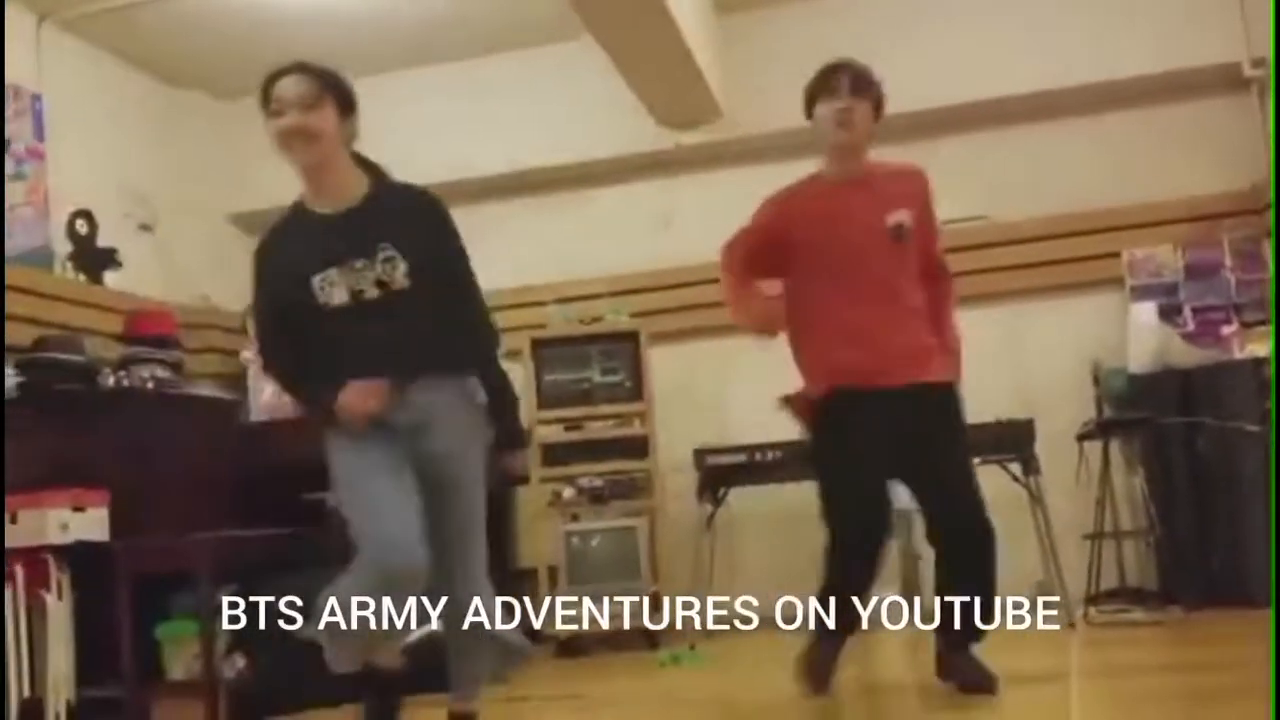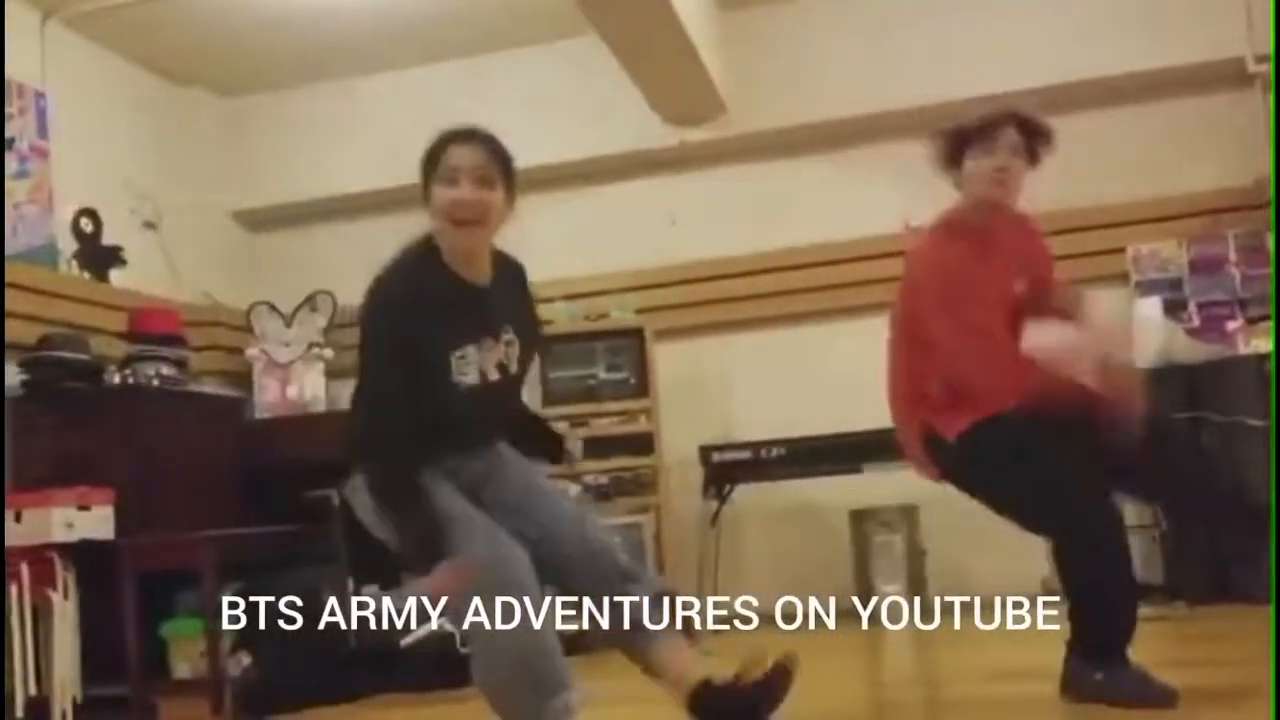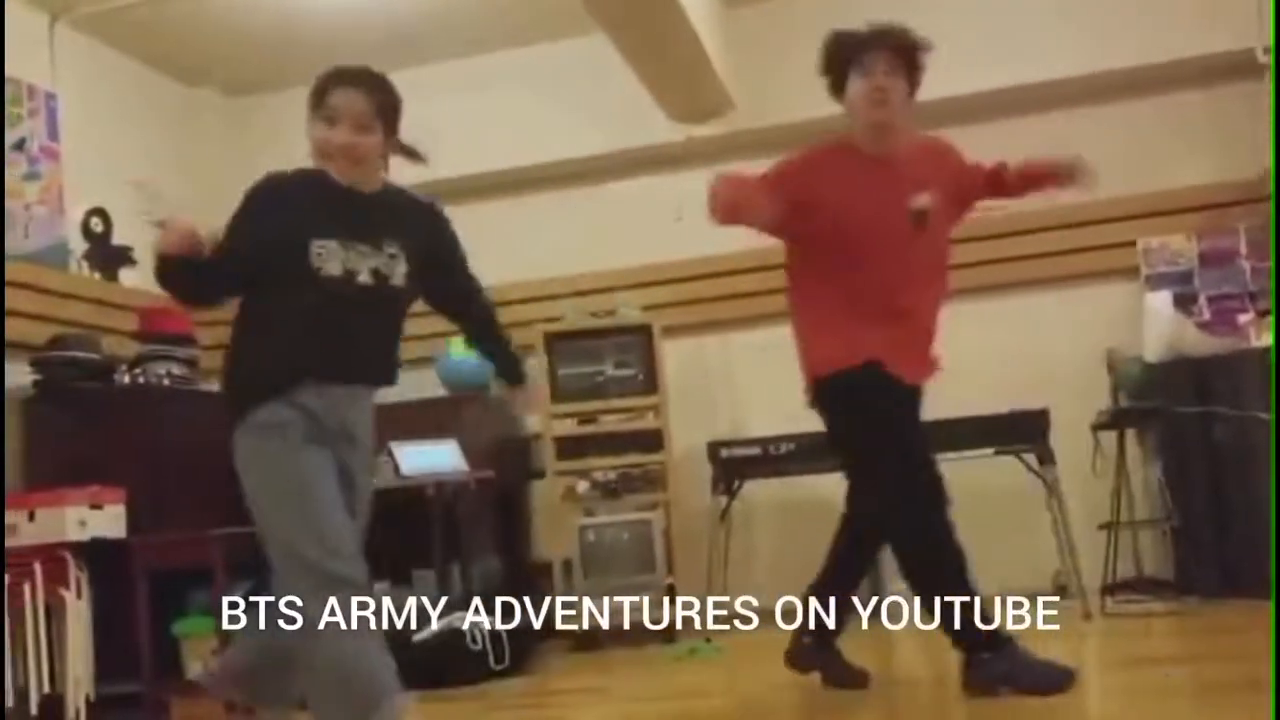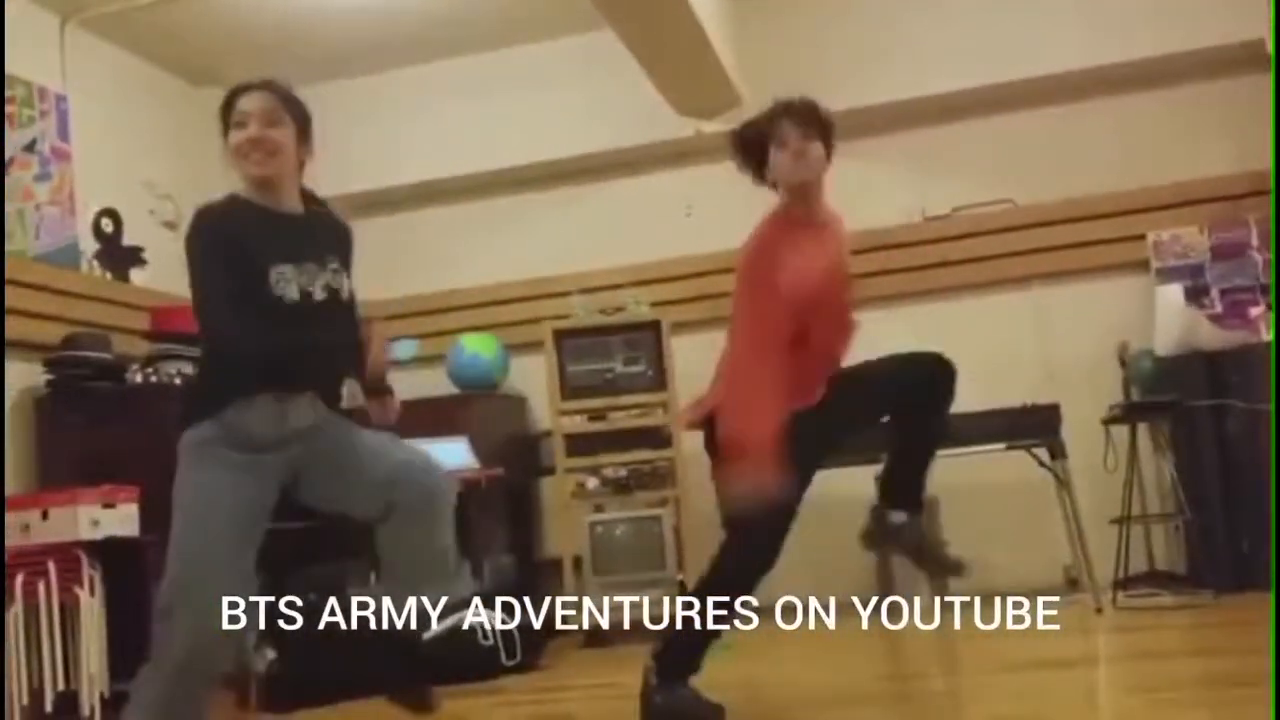
dt=0.4s
person 1, frame 1
left shoulder: (414, 211)
right shoulder: (282, 247)
left elbow: (470, 314)
right elbow: (279, 353)
left wrist: (505, 418)
right wrist: (330, 396)
left hip: (447, 404)
right hip: (360, 424)
left knee: (461, 577)
right knee: (393, 561)
right ankle: (376, 666)
person 1, frame 2
left shoulder: (509, 280)
right shoulder: (399, 293)
right elbow: (379, 439)
left wrist: (546, 443)
right wrist: (428, 551)
left hip: (481, 458)
right hip: (410, 473)
left knee: (595, 561)
right knee: (501, 576)
person 1, frame 3
left shoulder: (420, 223)
right shoulder: (277, 199)
left elbow: (466, 304)
right elbow: (209, 287)
left wrist: (511, 370)
right wrist: (179, 259)
left hip: (352, 416)
right hip: (275, 415)
left knee: (311, 591)
right knee: (329, 586)
person 1, frame 4
left shoulder: (332, 234)
right shoulder: (216, 229)
right elbow: (228, 337)
left wrist: (373, 387)
right wrist: (343, 354)
left hip: (315, 424)
right hip: (229, 431)
left knee: (424, 486)
right knee: (202, 613)
person 2, frame 1
left shoulder: (909, 185)
right shoulder: (792, 207)
right elbow: (735, 268)
left wrist: (946, 340)
right wrist: (755, 309)
left hip: (923, 375)
right hip: (842, 386)
left knee: (965, 522)
right knee: (858, 526)
left ankle: (956, 644)
right ankle: (831, 632)
person 2, frame 2
left shoulder: (1018, 230)
right shoulder: (942, 254)
left elbow: (1040, 289)
right elbow: (981, 365)
left wrist: (1071, 310)
right wrist: (1092, 389)
left hip: (1012, 393)
right hip: (956, 422)
left knee: (1130, 441)
right knee: (1086, 515)
right ankle: (1096, 664)
person 2, frame 3
left shoulder: (936, 158)
right shoulder: (811, 170)
left elbow: (978, 184)
right elbow: (732, 197)
left wrist: (1041, 174)
right wrist: (746, 197)
left hip: (905, 357)
right hip: (845, 358)
left knee: (883, 499)
right knee: (917, 496)
left ankle: (814, 636)
right ankle: (986, 650)
person 2, frame 4
left shoulder: (825, 225)
right shoulder: (772, 251)
right elbow: (754, 348)
left wrist: (838, 319)
right wrist: (756, 458)
left hip: (811, 393)
right hip: (753, 414)
left knee: (929, 376)
right knee: (749, 552)
left ankle: (896, 514)
